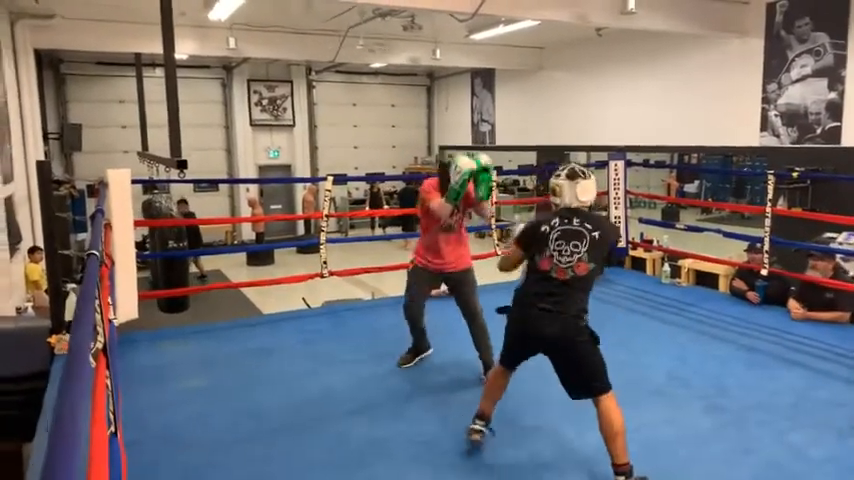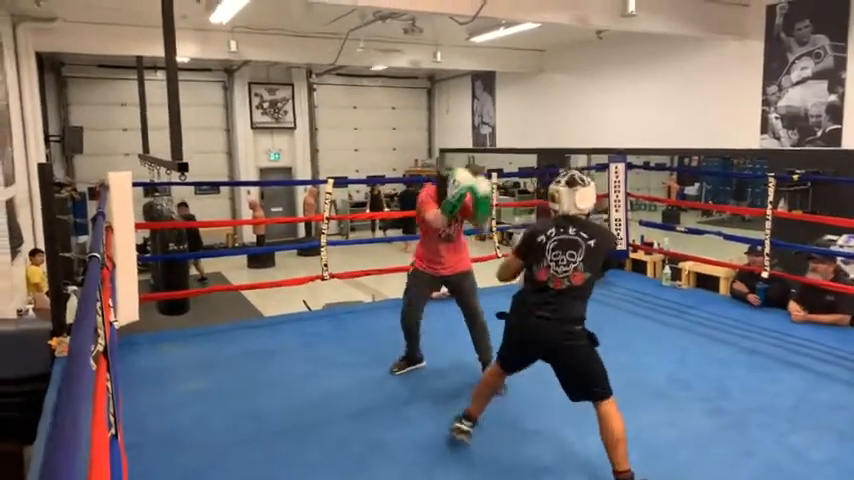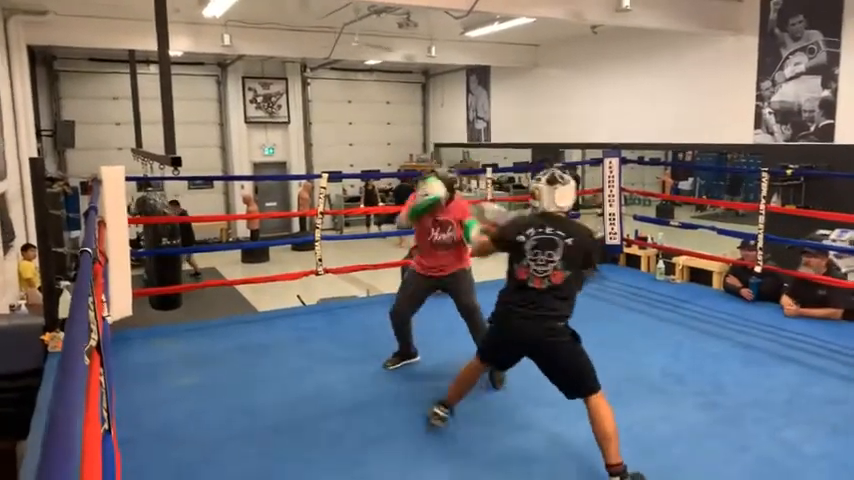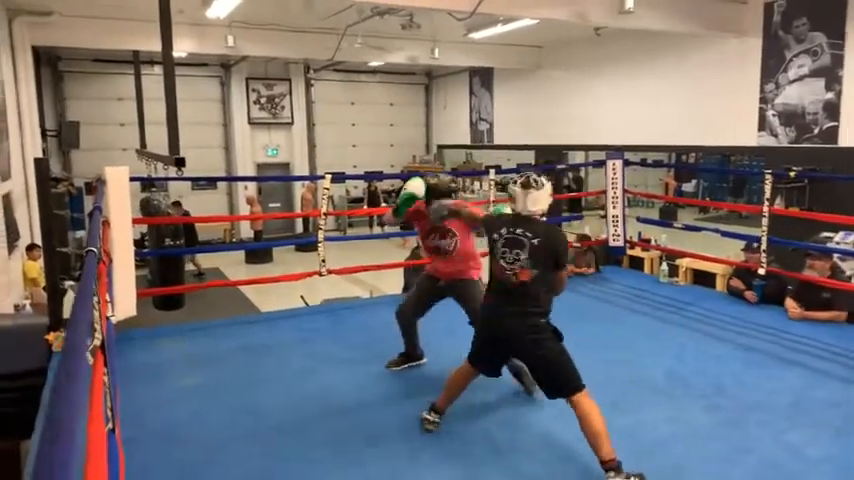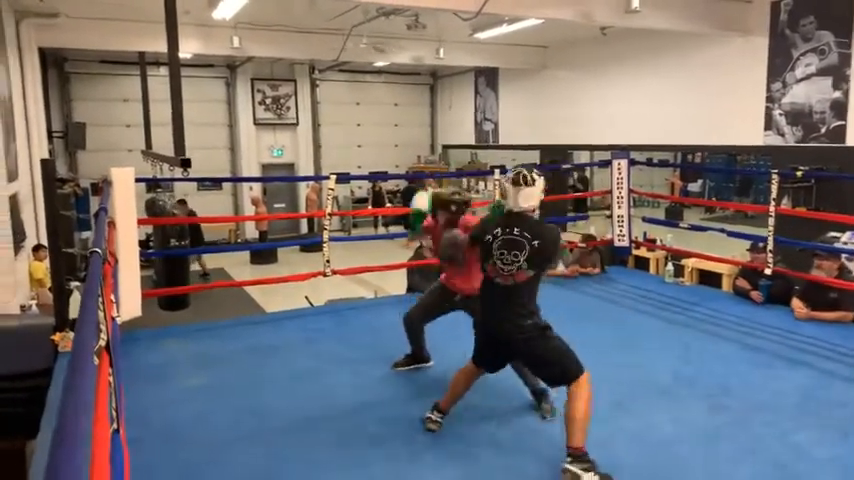
dt=0.1s
person 1, frame 1
left shoulder: (541, 224)
right shoulder: (608, 231)
left elbow: (505, 264)
left wrist: (527, 239)
left hip: (524, 317)
right hip: (568, 326)
left knee: (504, 365)
right knee: (604, 397)
left ankle: (480, 423)
person 1, frame 2
left shoulder: (537, 231)
right shoulder: (605, 239)
left elbow: (505, 275)
left wrist: (524, 248)
left hip: (524, 323)
right hip: (567, 332)
left knee: (500, 368)
right knee: (604, 401)
left ankle: (466, 421)
person 1, frame 3
left shoulder: (518, 227)
right shoulder: (583, 237)
left elbow: (479, 249)
right elbow: (577, 283)
left wrist: (496, 230)
left hip: (507, 322)
right hip: (549, 330)
left knee: (481, 361)
right knee: (593, 396)
left ankle: (442, 408)
person 1, frame 4
left shoulder: (498, 224)
right shoulder: (554, 237)
left elbow: (475, 216)
right elbow: (558, 286)
left wrist: (449, 208)
left hip: (493, 321)
right hip: (531, 328)
left knee: (472, 366)
right knee: (579, 396)
left ankle: (434, 413)
person 1, frame 5
left shoulder: (489, 225)
right shoulder: (549, 234)
left elbow: (472, 252)
left hip: (490, 319)
right hip: (524, 325)
left knee: (477, 366)
right knee: (580, 381)
left ankle: (437, 413)
person 2, frame 1
left shoulder: (466, 187)
right shoulder: (430, 186)
left elbow: (485, 213)
right elbow: (442, 213)
left wrist: (484, 182)
right wrist: (456, 186)
left hip: (459, 263)
right hip: (426, 262)
left knee: (473, 313)
right knee: (411, 308)
left ankle: (489, 365)
right ankle: (420, 346)
person 2, frame 2
left shoulder: (464, 197)
right shoulder: (427, 194)
left elbow: (481, 224)
right elbow: (436, 222)
left wrist: (482, 200)
right wrist: (453, 199)
left hip: (458, 267)
right hip: (426, 266)
left knee: (475, 314)
right knee: (409, 315)
left ankle: (489, 366)
right ankle: (413, 356)
person 2, frame 3
left shoulder: (459, 204)
right shoulder: (418, 199)
left elbow: (471, 234)
right elbow: (404, 222)
left wrist: (472, 232)
right wrist: (422, 206)
left hip: (455, 268)
right hip: (423, 269)
left knee: (472, 312)
right knee: (398, 312)
right ankle: (407, 352)
person 2, frame 4
right shoulder: (419, 207)
right elbow: (389, 219)
right wrist: (402, 203)
left hip: (465, 274)
right hip: (435, 274)
right knee: (404, 313)
left ankle: (517, 369)
right ankle: (413, 354)
person 2, frame 5
left shoulder: (474, 225)
right shoulder: (435, 224)
left hip: (479, 291)
right hip: (450, 286)
right knee: (412, 319)
left ankle: (538, 391)
right ankle: (419, 355)
person 3, frame 1
left shoulder: (820, 38)
right shoulder: (790, 41)
left elbow: (829, 62)
right elbow: (777, 33)
left wrist: (804, 71)
right wrist: (779, 14)
left hip: (816, 85)
right hip: (796, 86)
right knee: (780, 111)
person 3, frame 2
left shoulder: (820, 40)
right shoulder: (790, 44)
left elbow: (829, 64)
right elbow: (778, 35)
left wrist: (804, 74)
right wrist: (779, 16)
left hip: (816, 87)
right hip: (796, 88)
right knee: (781, 113)
person 3, frame 3
left shoulder: (814, 36)
right shoulder: (784, 39)
left elbow: (823, 60)
right elbow: (772, 31)
left wrist: (798, 69)
right wrist: (774, 12)
left hip: (810, 82)
right hip: (789, 83)
person 3, frame 4
left shoulder: (818, 38)
right shoulder: (788, 41)
left elbow: (826, 62)
right elbow: (775, 33)
left wrist: (801, 71)
right wrist: (777, 14)
left hip: (813, 85)
right hip: (793, 86)
right knee: (778, 109)
person 3, frame 5
left shoulder: (825, 37)
right shoulder: (795, 40)
left elbow: (834, 61)
right elbow: (783, 34)
left wrist: (809, 70)
right wrist: (784, 12)
left hip: (821, 83)
right hip: (800, 83)
